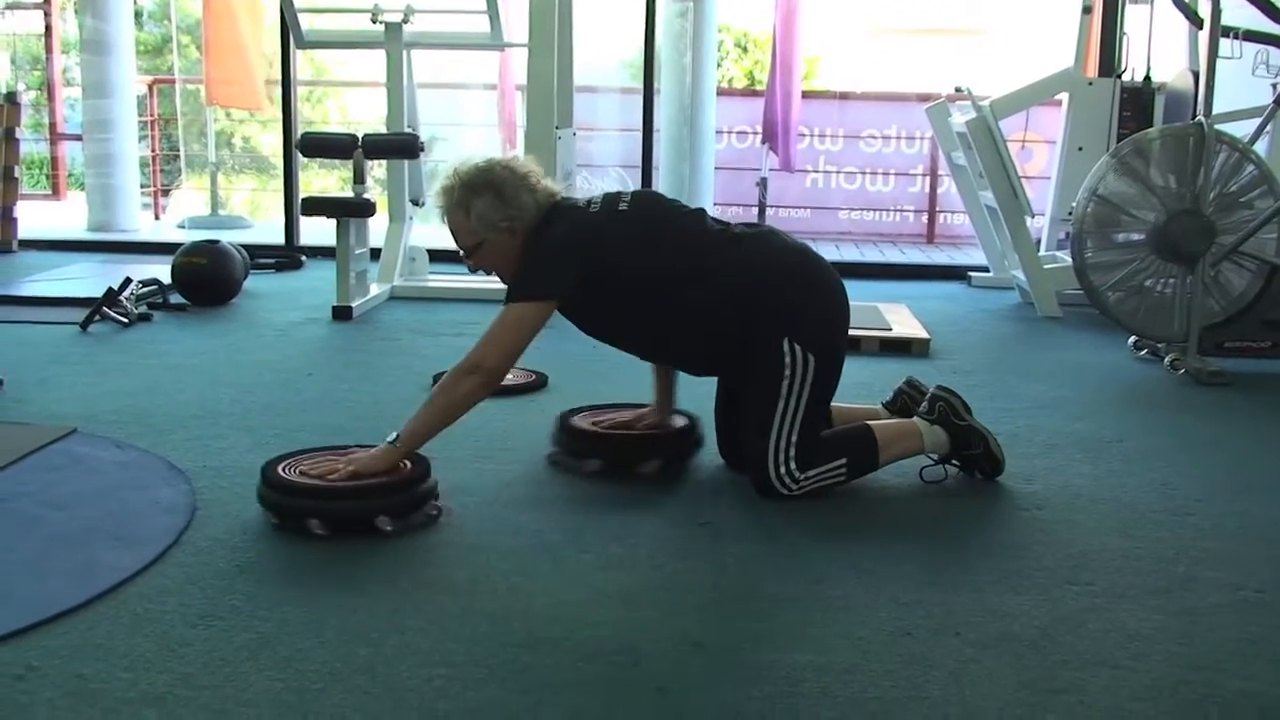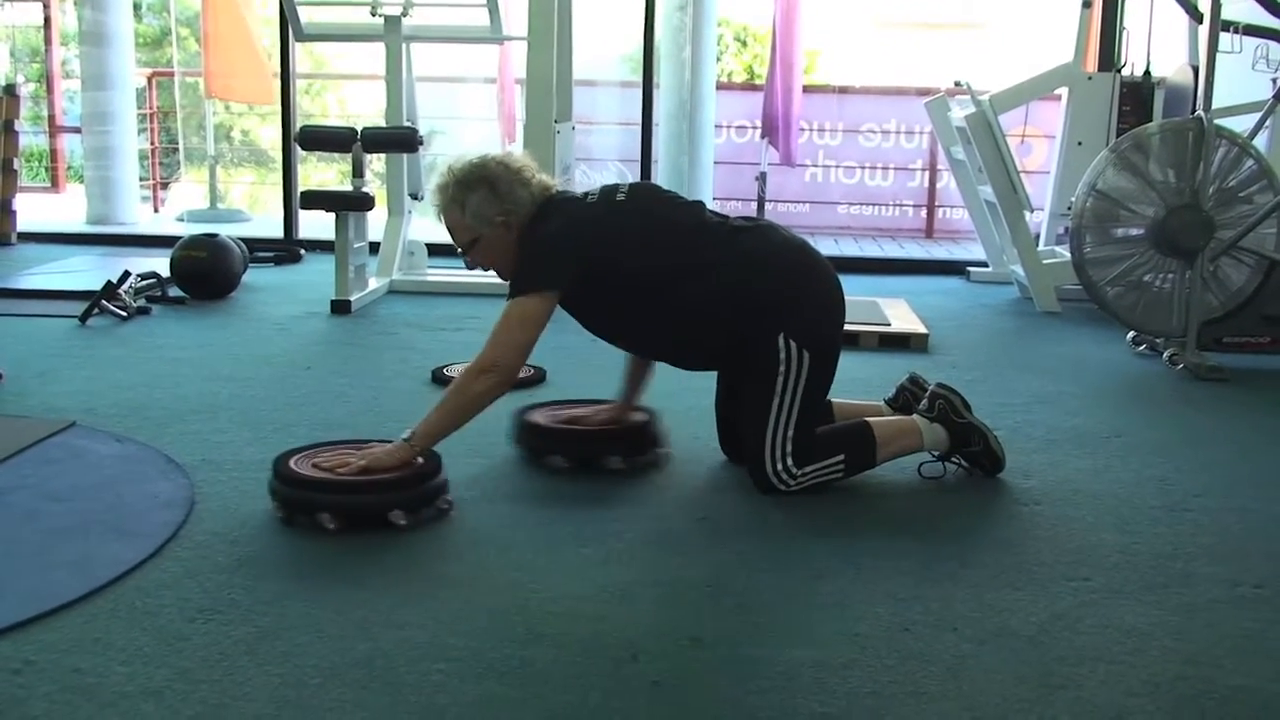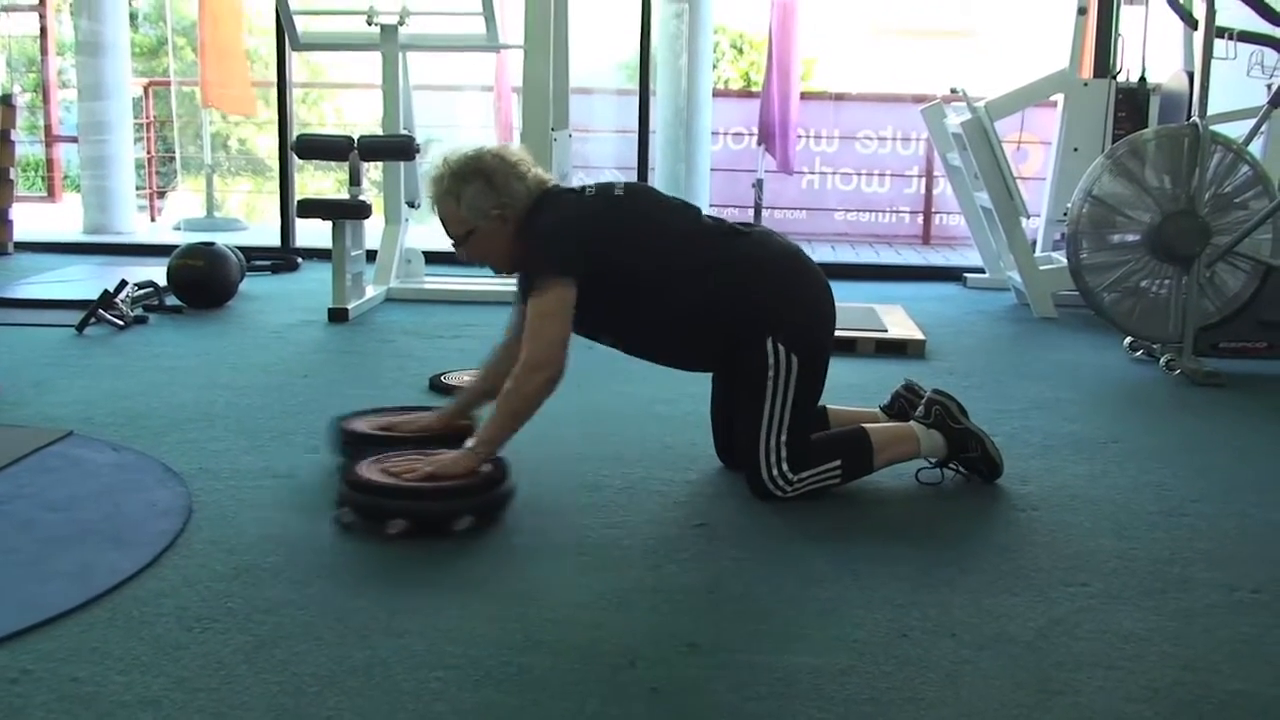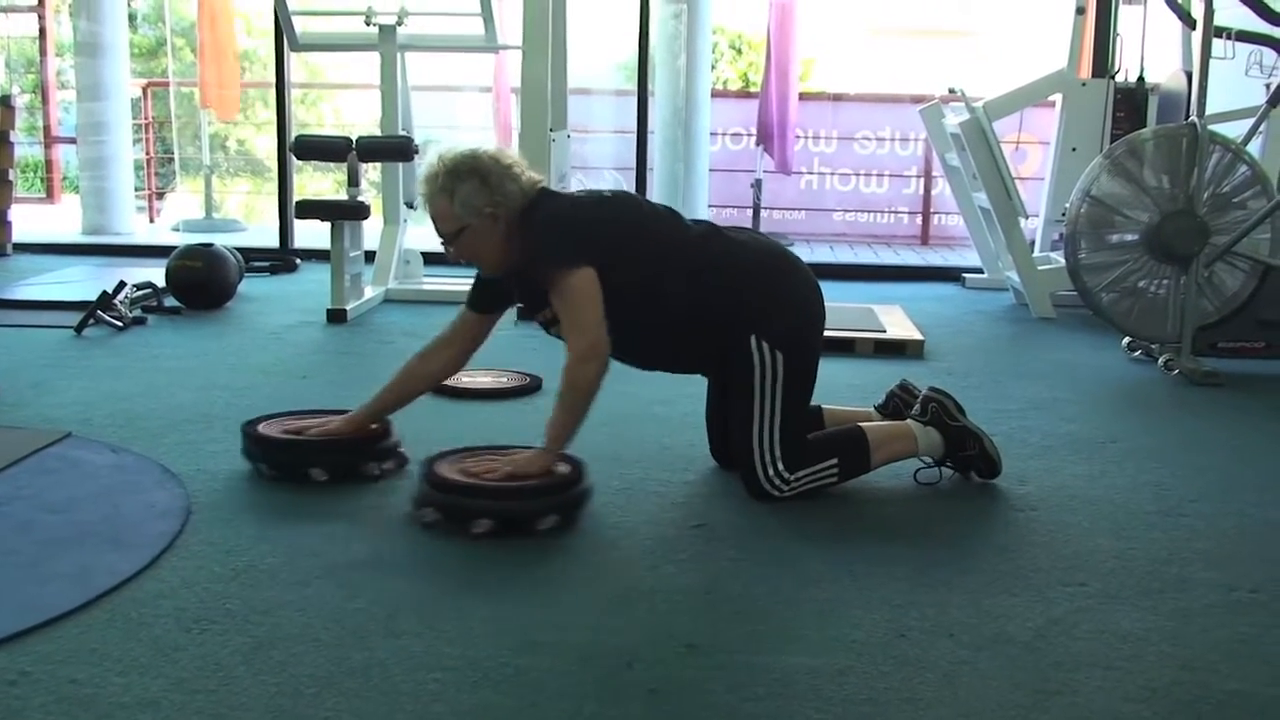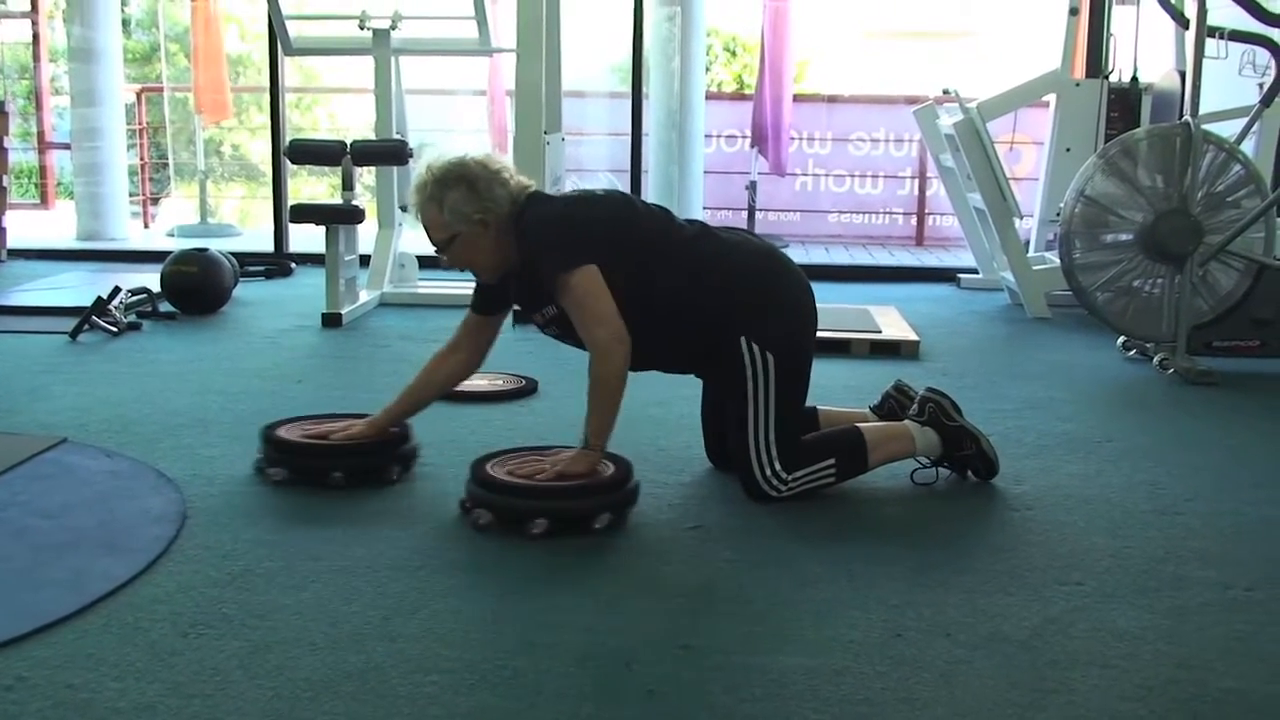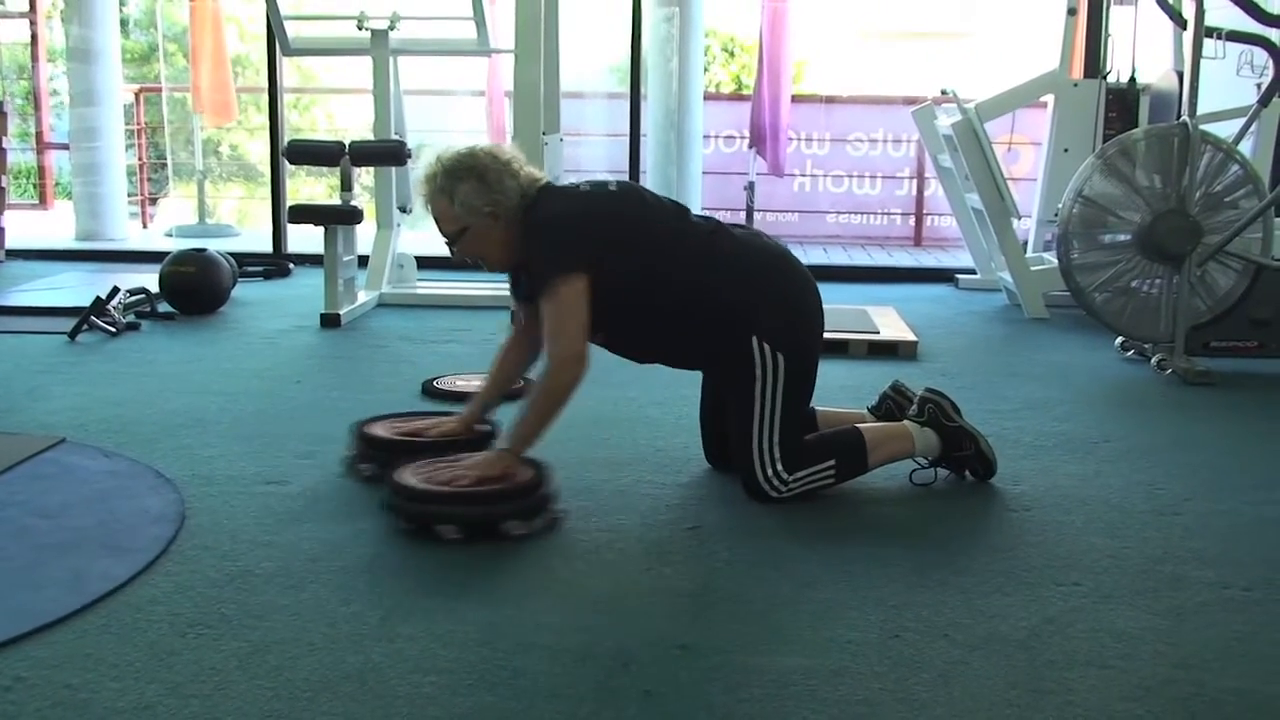
dt=0.3s
person 1, frame 1
left shoulder: (558, 249)
right shoulder: (578, 231)
left elbow: (480, 370)
left wrist: (392, 451)
right wrist: (663, 406)
left hip: (796, 310)
right hip: (772, 305)
left knee: (779, 472)
right knee: (741, 449)
left ankle: (932, 433)
right ankle: (904, 407)
person 1, frame 2
left shoulder: (554, 244)
right shoulder: (575, 227)
left elbow: (494, 369)
right elbow: (649, 297)
left wrist: (407, 447)
right wrist: (623, 402)
left hip: (793, 303)
right hip: (769, 298)
left knee: (777, 466)
right knee: (741, 442)
left ankle: (934, 430)
right ankle: (907, 404)
person 1, frame 3
left shoulder: (553, 234)
right shoulder: (558, 228)
left elbow: (538, 368)
right elbow: (516, 346)
left wrist: (473, 453)
right wrist: (451, 413)
left hip: (782, 308)
right hip: (764, 306)
left knee: (776, 474)
right knee: (738, 450)
left ankle: (934, 438)
right ankle: (901, 411)
person 1, frame 4
left shoulder: (554, 231)
right shoulder: (509, 260)
left elbow: (588, 353)
right elbow: (446, 351)
left wrist: (548, 453)
right wrist: (359, 418)
left hip: (772, 307)
right hip: (747, 313)
left knee: (772, 474)
right knee: (735, 451)
left ankle: (927, 435)
right ankle: (897, 410)
person 1, frame 5
left shoulder: (550, 232)
right shoulder: (507, 262)
left elbow: (611, 345)
right elbow: (459, 354)
left wrist: (591, 451)
right wrist: (378, 424)
left hip: (761, 310)
right hip: (740, 312)
left knee: (770, 475)
right knee: (730, 453)
left ankle: (923, 435)
right ankle: (892, 410)
person 1, frame 6
left shoulder: (554, 230)
right shoulder: (534, 234)
left elbow: (566, 363)
right elbow: (524, 339)
left wrist: (507, 455)
right wrist: (472, 415)
left hip: (769, 311)
right hip: (750, 308)
left knee: (772, 477)
right knee: (728, 454)
left ankle: (926, 437)
right ankle: (890, 412)
